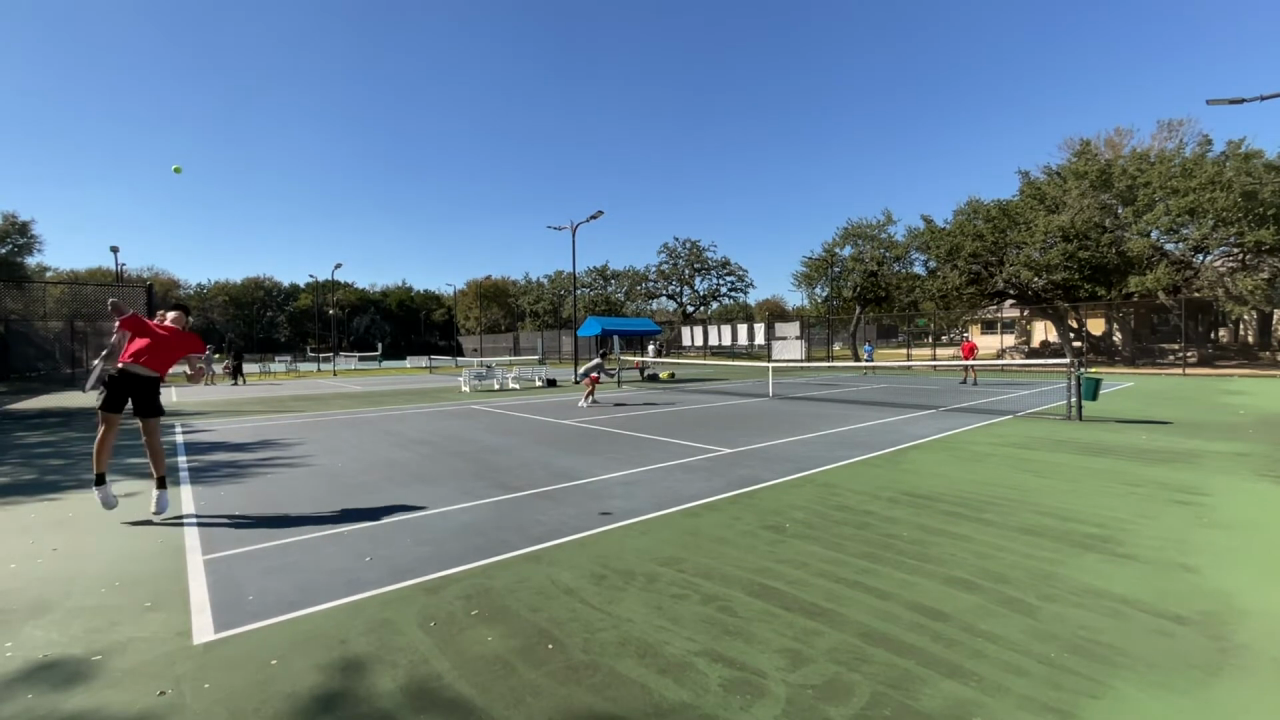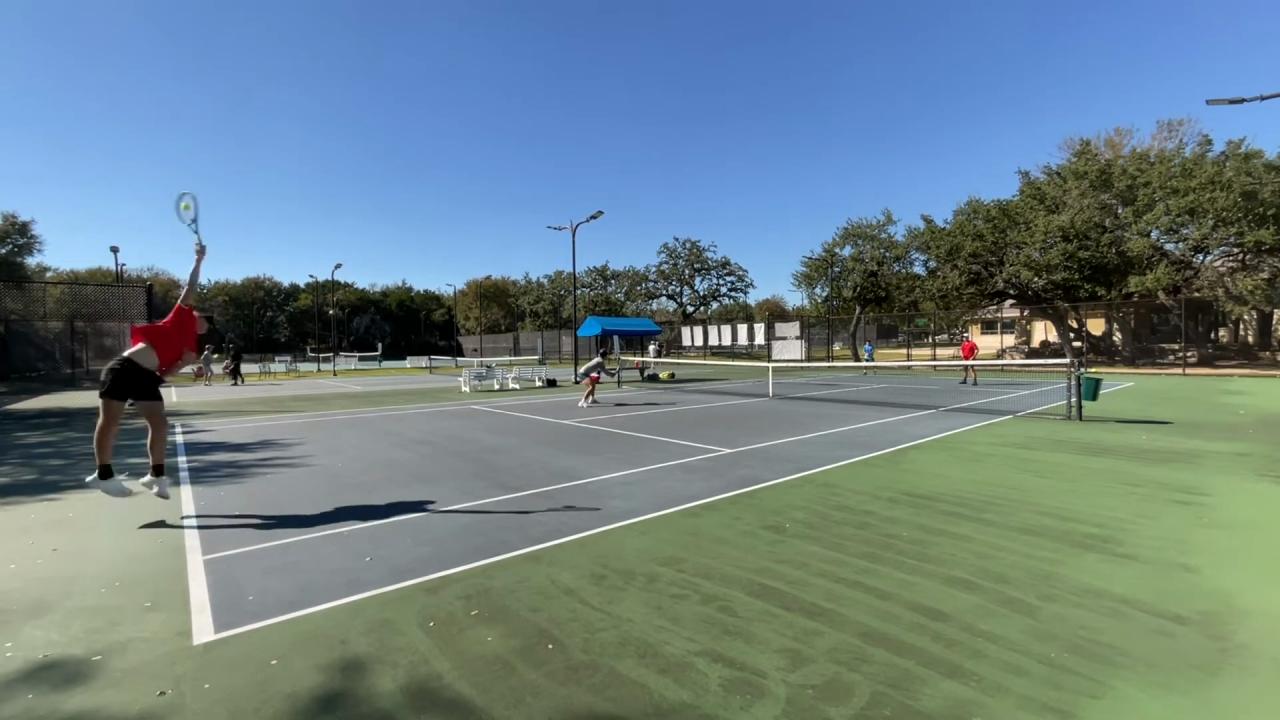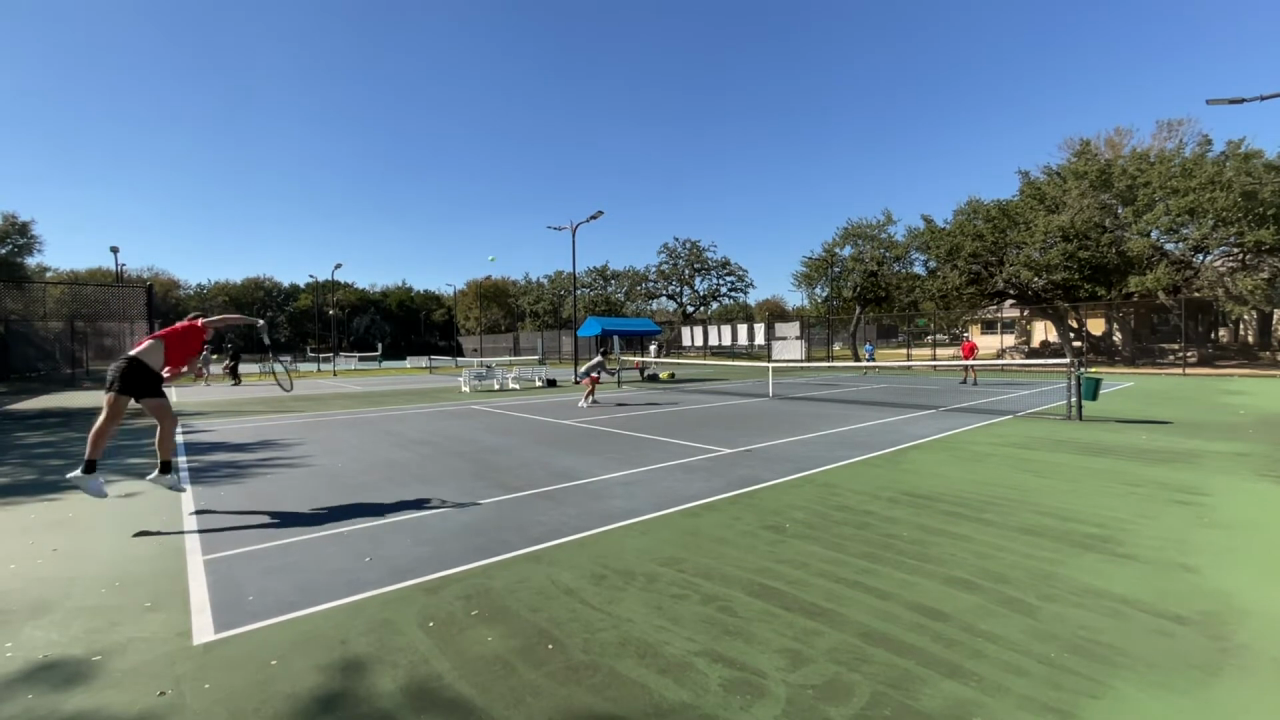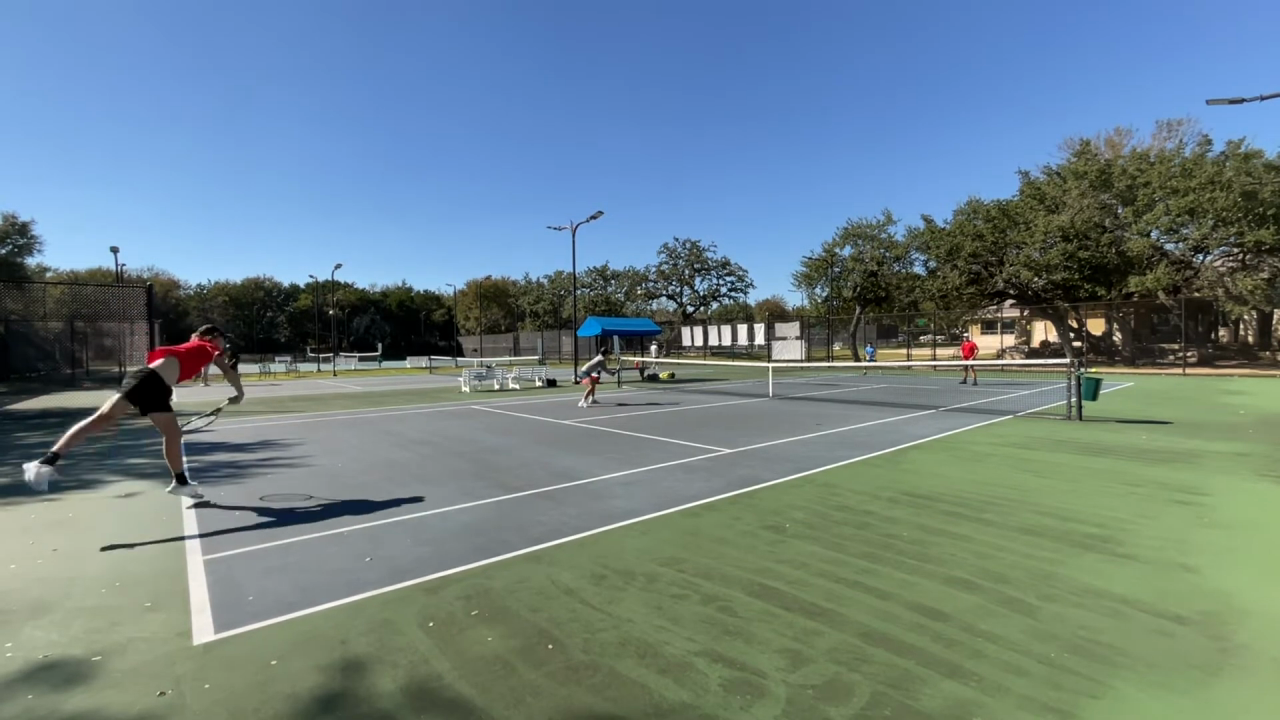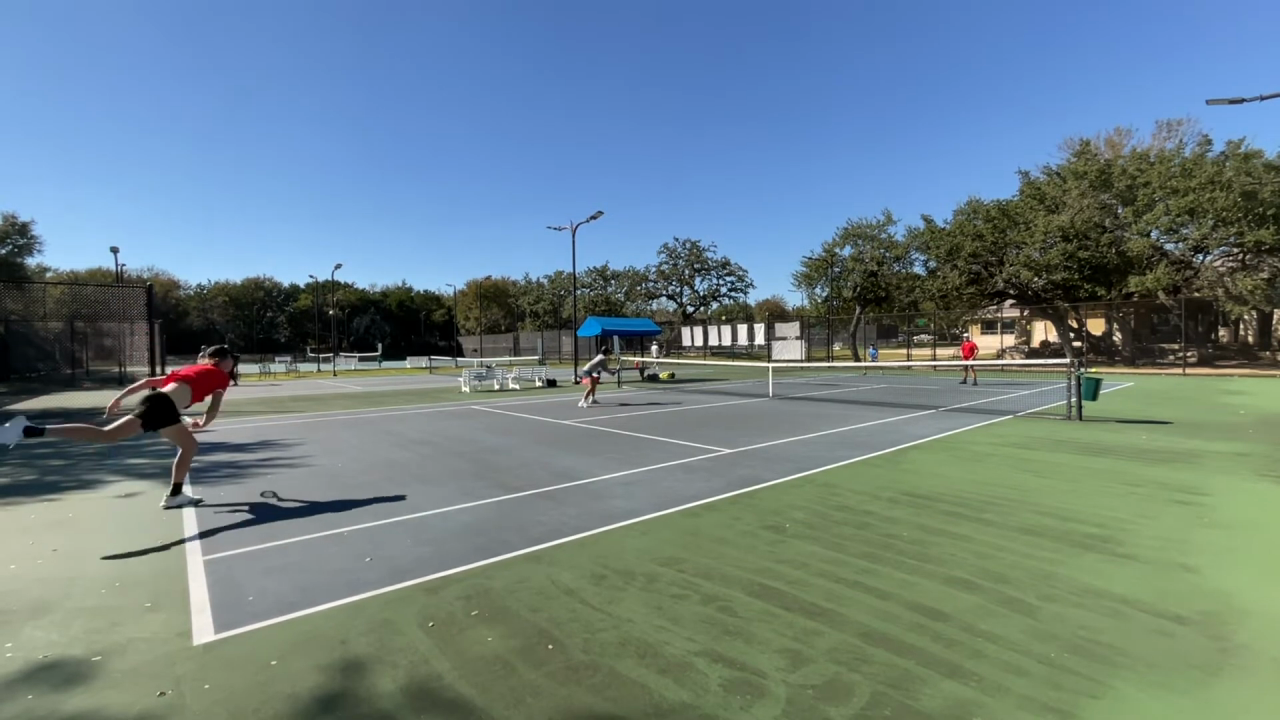
dt=0.1s
person 1, frame 1
left shoulder: (189, 340)
right shoulder: (144, 325)
left elbow: (195, 368)
right elbow: (115, 307)
left wrist: (196, 372)
left hip: (148, 383)
right hip: (121, 378)
left knee: (152, 435)
right knee: (107, 430)
left ankle: (161, 489)
right ankle: (100, 483)
person 1, frame 2
left shoulder: (191, 346)
right shoulder: (182, 319)
right elbow: (188, 290)
right wrist: (198, 260)
left hip: (145, 375)
right hip: (124, 367)
left knee: (160, 425)
right knee: (109, 421)
left ankle: (157, 476)
right ankle: (103, 474)
person 1, frame 3
left shoulder: (189, 348)
right shoulder: (191, 330)
right elbow: (217, 320)
right wrist: (253, 320)
left hip: (147, 372)
right hip: (133, 366)
left knee: (168, 420)
right knee: (111, 415)
left ankle: (164, 472)
right ankle: (88, 470)
person 1, frame 4
left shoulder: (187, 351)
right shoulder: (204, 347)
right elbow: (225, 366)
right wrist: (239, 391)
left hip: (148, 383)
right hip: (152, 383)
left knee: (173, 433)
right knee: (101, 420)
left ankle: (180, 482)
person 1, frame 5
left shoulder: (192, 370)
right shoulder: (218, 375)
left elbow: (148, 381)
right elbow: (215, 407)
left wrist: (120, 396)
right wrist: (202, 423)
left hip: (162, 405)
right hip: (162, 405)
left knee: (190, 445)
right knee: (107, 435)
left ankle: (175, 494)
